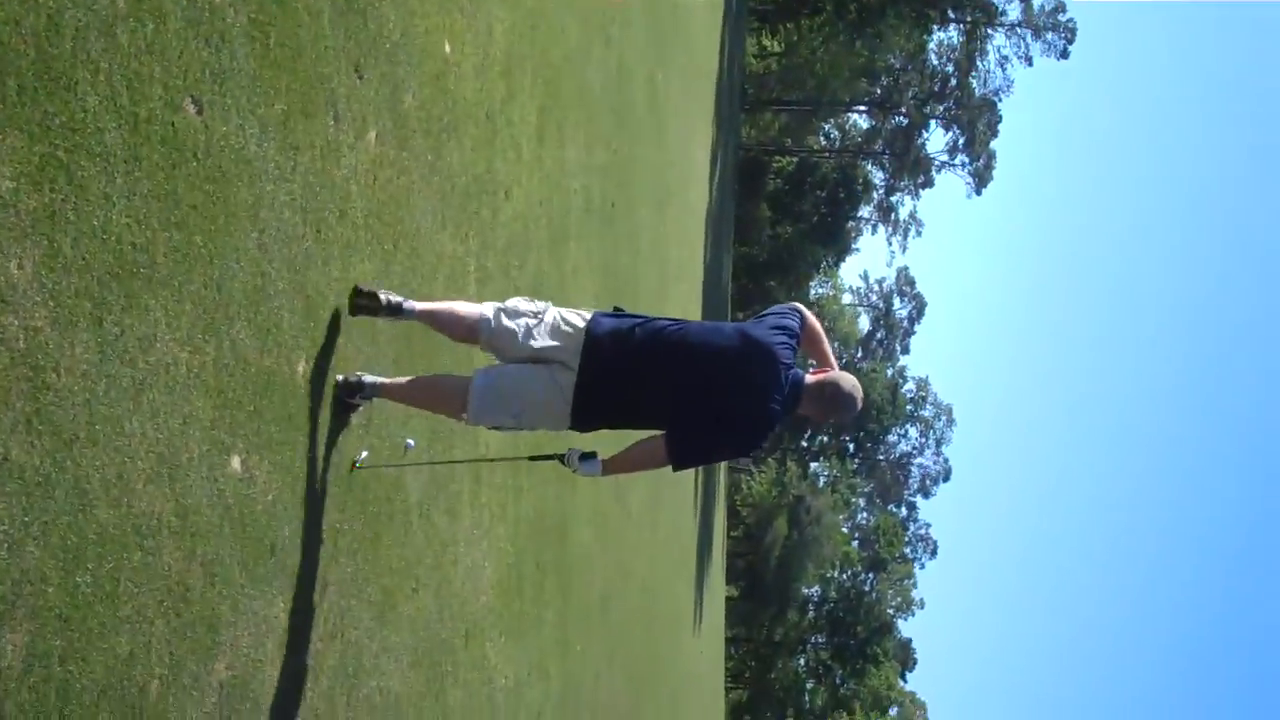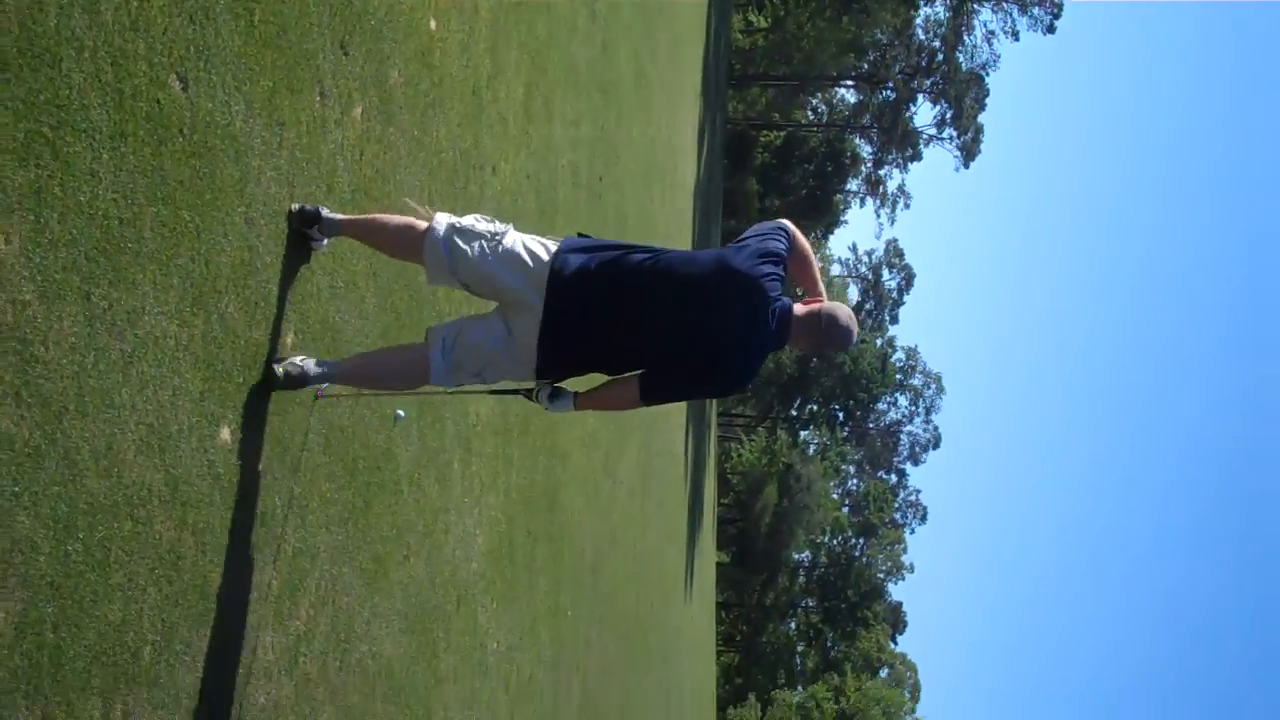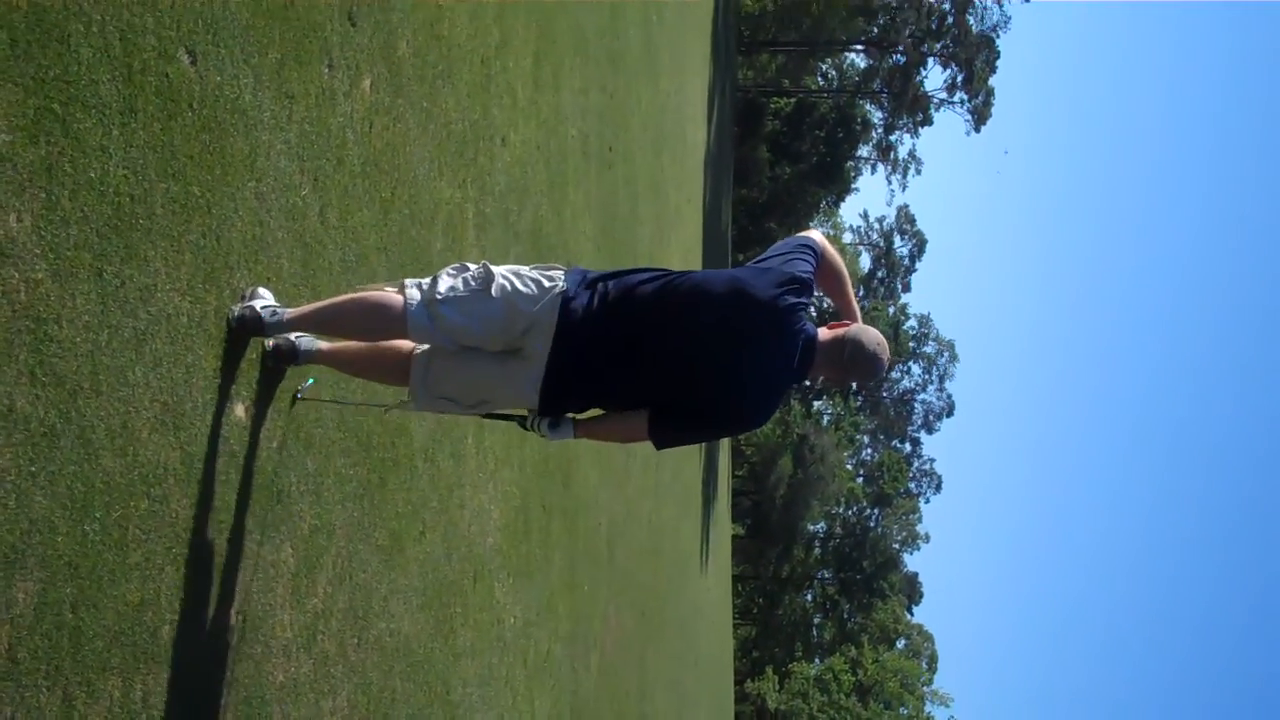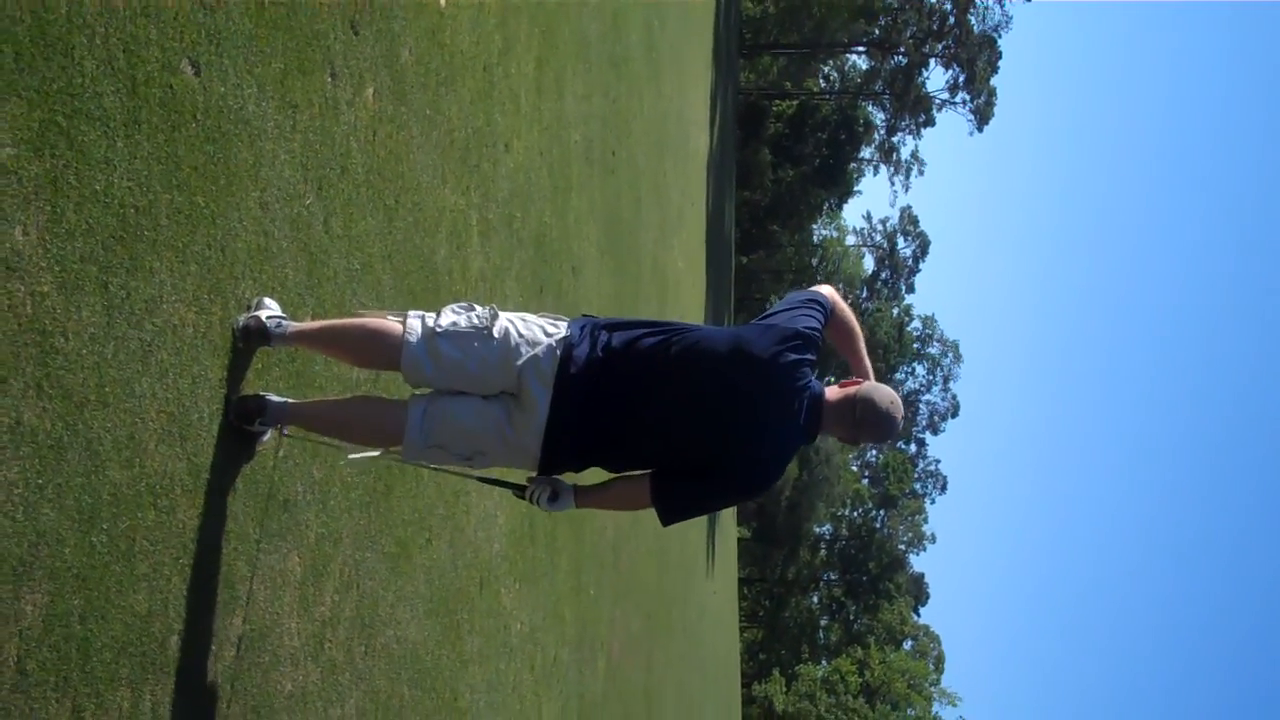
dt=1s
person 1, frame 1
left shoulder: (776, 337)
right shoulder: (750, 428)
left elbow: (801, 311)
right elbow: (668, 447)
left wrist: (831, 364)
right wrist: (602, 467)
left hip: (596, 332)
right hip: (586, 397)
left knee: (487, 321)
right knee: (474, 396)
person 1, frame 2
left shoulder: (763, 261)
right shoulder: (735, 367)
left elbow: (788, 228)
right elbow: (642, 388)
left wrist: (817, 291)
right wrist: (573, 401)
left hip: (561, 267)
right hip: (554, 345)
left knee: (437, 237)
right knee: (439, 358)
left ankle: (332, 221)
right ankle: (324, 372)
person 1, frame 3
left shoulder: (786, 283)
right shoulder: (752, 403)
left elbow: (814, 238)
right elbow: (650, 424)
left wrist: (854, 317)
right wrist: (572, 427)
left hip: (565, 297)
right hip: (559, 384)
left knee: (417, 307)
right knee: (423, 370)
left ankle: (282, 318)
right ankle: (309, 351)
person 1, frame 4
left shoulder: (792, 337)
right shoulder: (760, 466)
left elbow: (827, 293)
right elbow: (658, 490)
left wrist: (867, 377)
right wrist: (574, 496)
left hip: (565, 347)
right hip: (556, 436)
left knee: (415, 342)
right knee: (413, 425)
left ankle: (282, 327)
right ankle: (284, 411)
